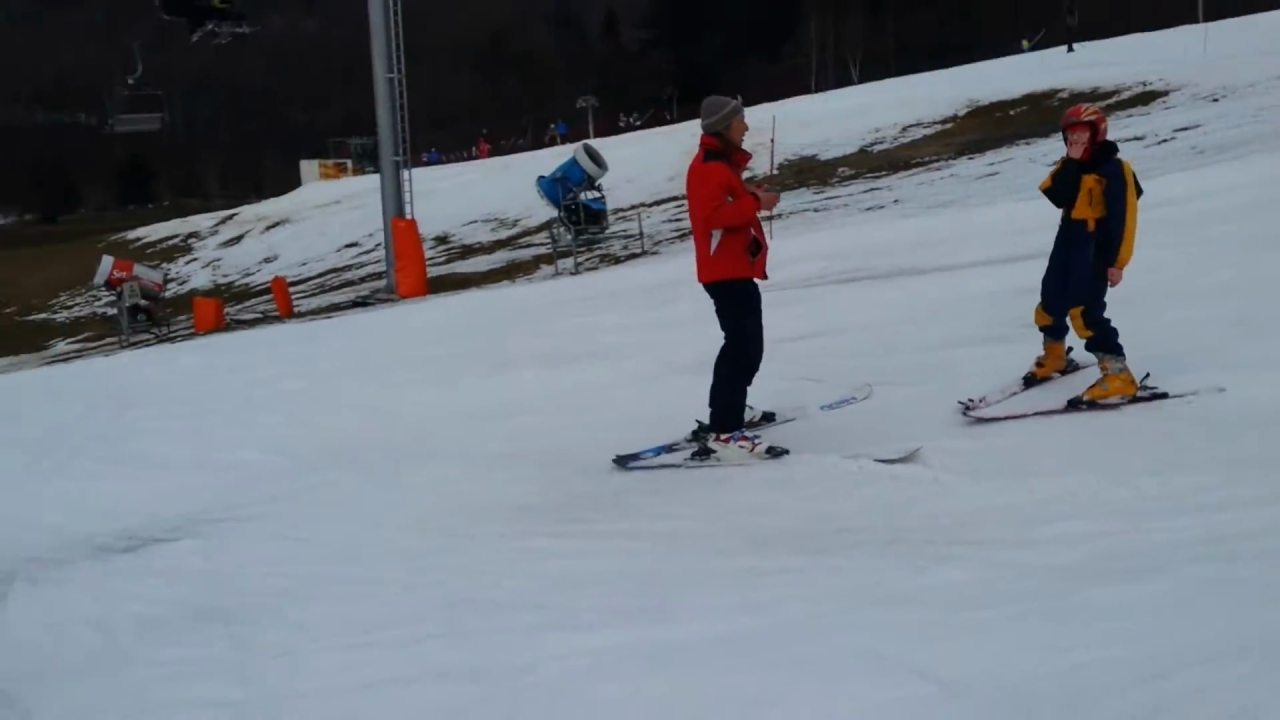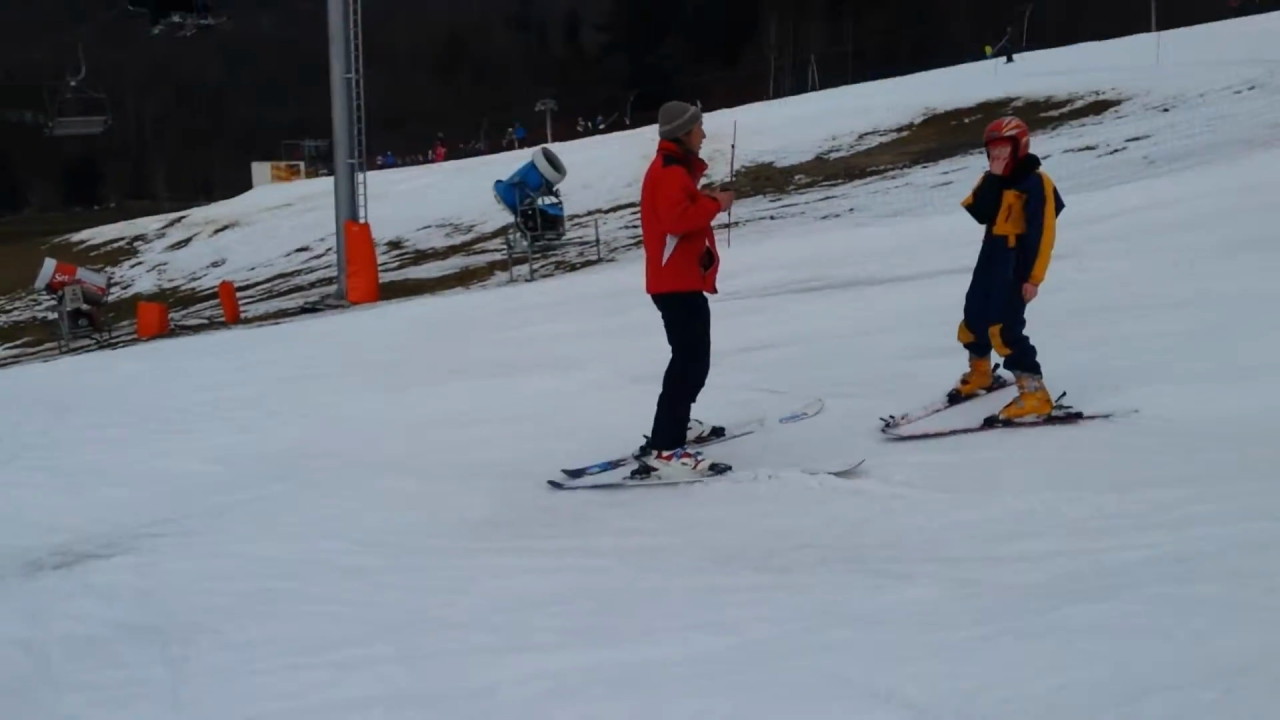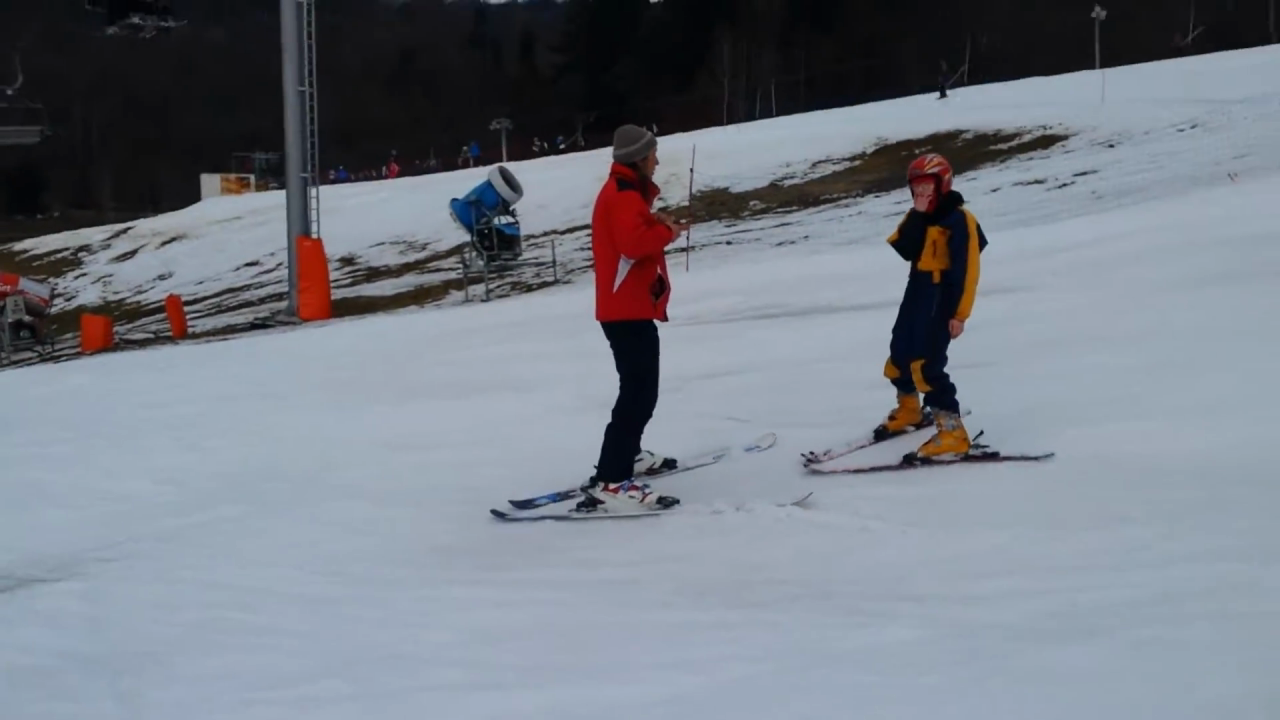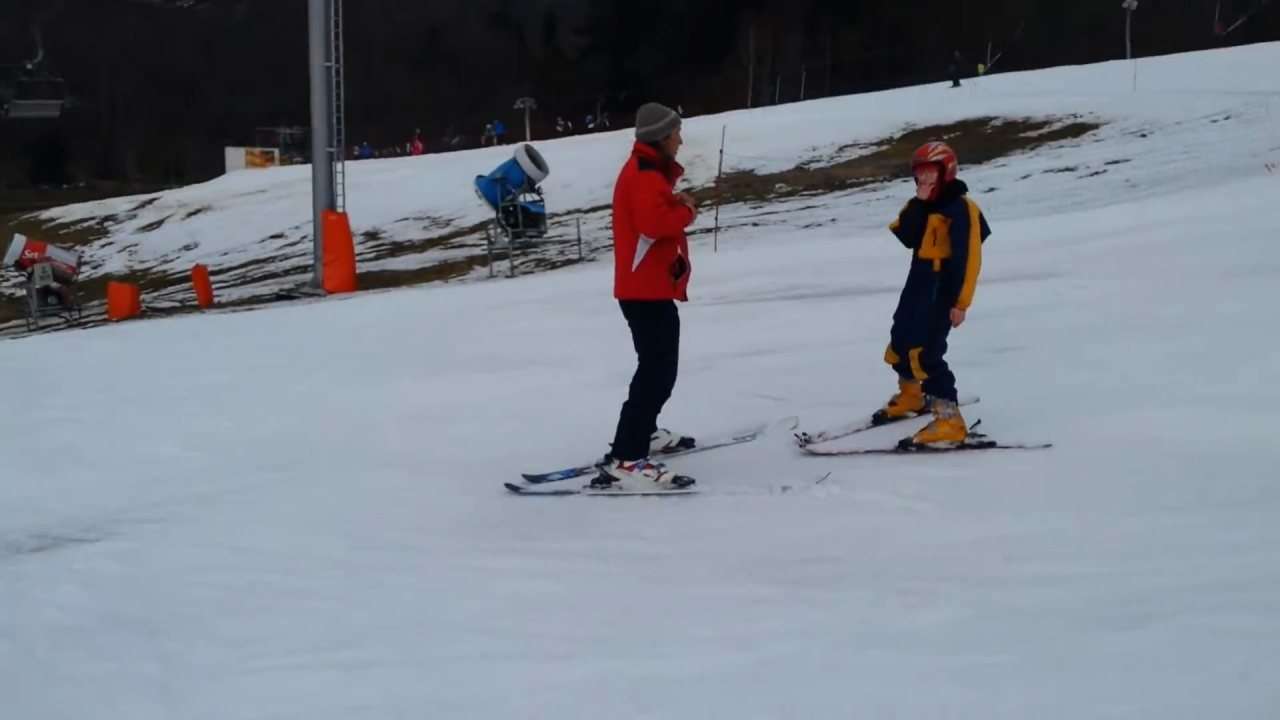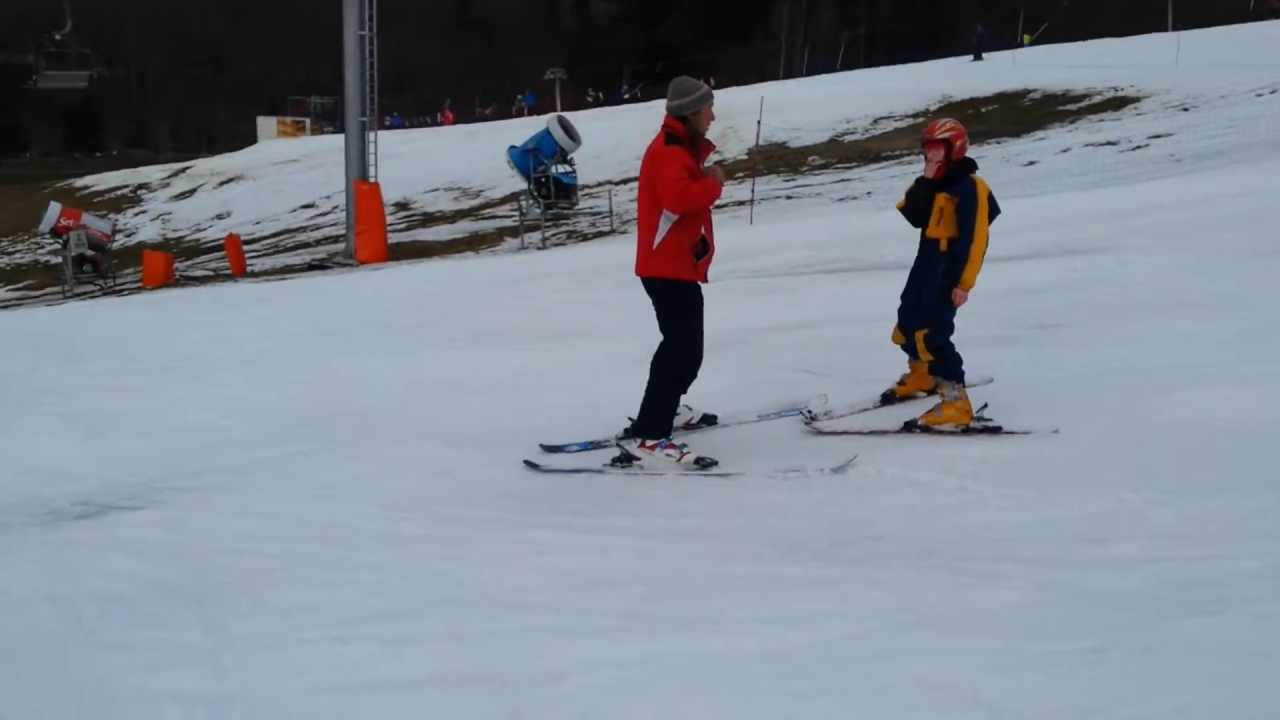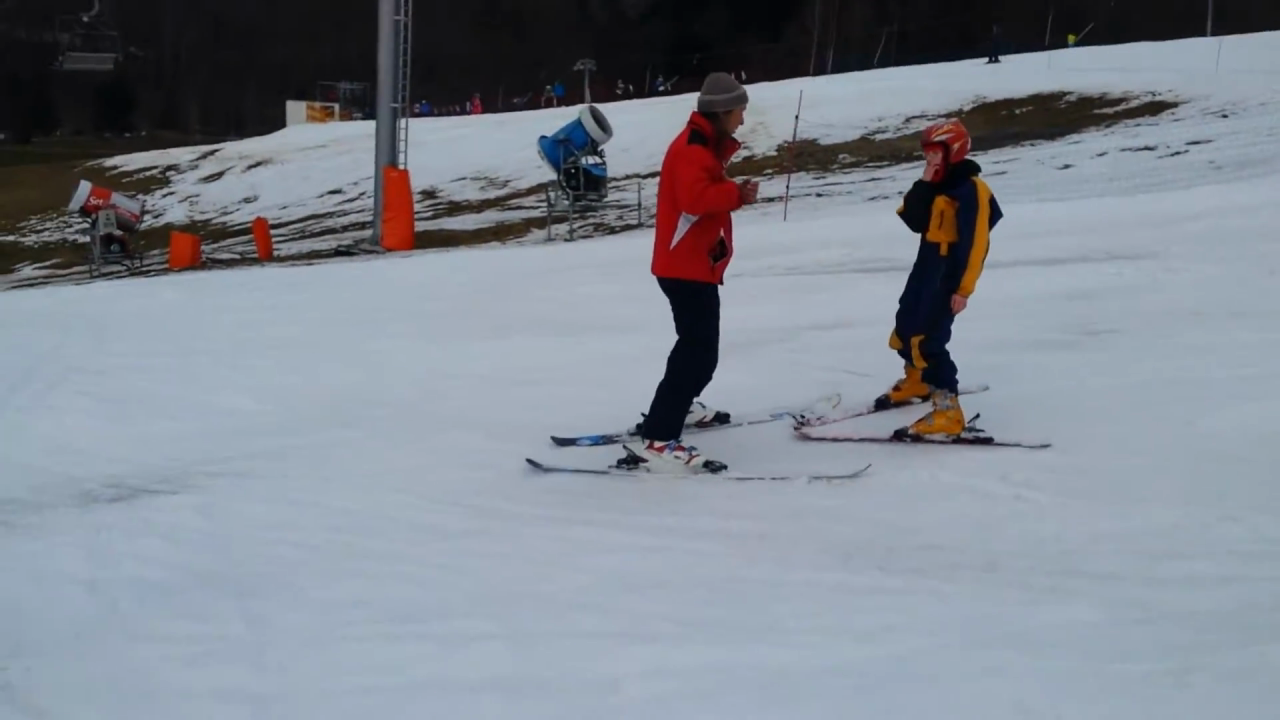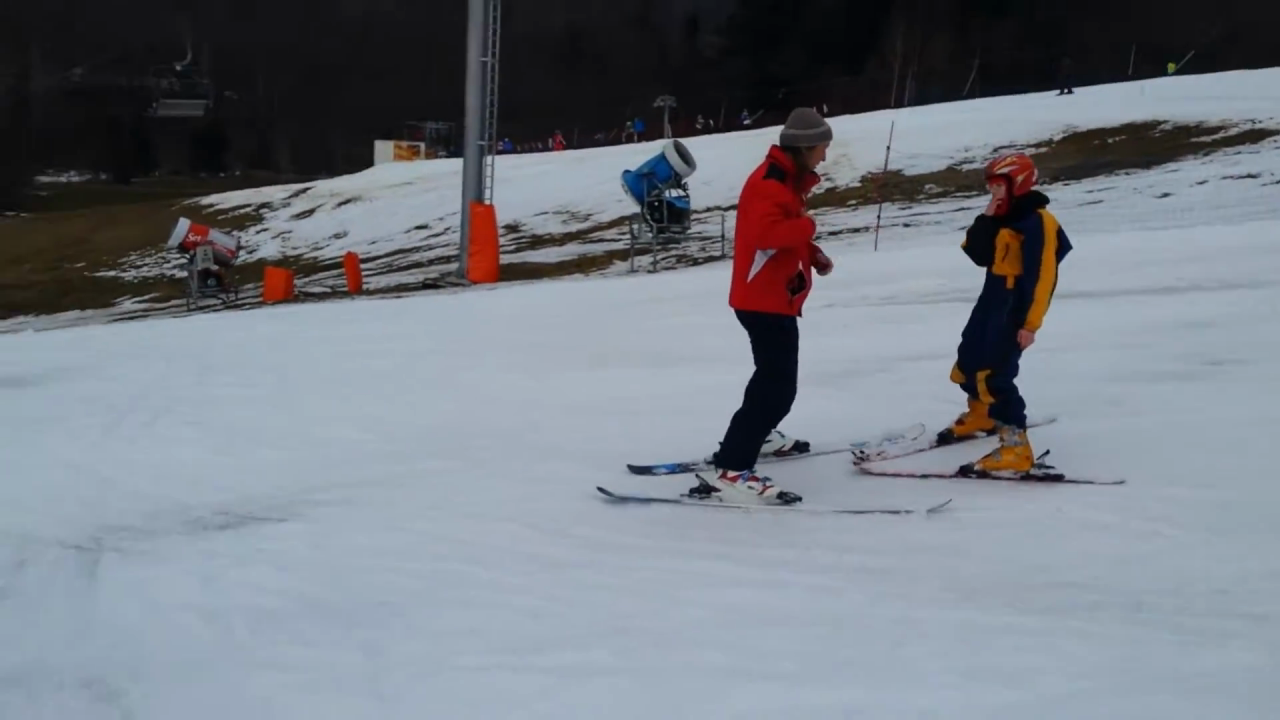
dt=0.2s
person 1, frame 1
left shoulder: (720, 161)
right shoulder: (710, 165)
right elbow: (712, 214)
left wrist: (751, 195)
right wrist: (755, 203)
left hip: (732, 267)
right hip: (727, 270)
left knee: (740, 344)
right knee: (746, 349)
left ankle: (726, 411)
right ankle: (723, 432)
person 1, frame 2
left shoulder: (673, 168)
right shoulder: (669, 170)
right elbow: (676, 220)
left wrist: (707, 202)
right wrist: (714, 205)
left hip: (679, 279)
right hip: (678, 282)
left knee: (688, 358)
right knee: (692, 363)
left ankle: (676, 424)
right ankle: (665, 448)
person 1, frame 3
left shoulder: (622, 191)
right shoulder: (624, 195)
right elbow: (634, 243)
left wrist: (658, 226)
right wrist: (667, 231)
left hip: (628, 306)
right hip: (629, 309)
left knee: (638, 388)
right knee: (639, 393)
left ankle: (627, 454)
person 1, frame 4
left shoulder: (645, 171)
right shoulder: (644, 173)
right elbow: (654, 222)
left wrist: (676, 205)
right wrist: (686, 212)
left hip: (646, 286)
right hip: (647, 289)
left knee: (658, 366)
right knee: (657, 372)
left ankle: (644, 432)
right ankle: (626, 458)
person 1, frame 5
left shoulder: (679, 147)
right shoulder: (670, 149)
left elbow: (687, 194)
right elbow: (677, 198)
left wrist: (708, 182)
right wrist: (713, 184)
left hip: (673, 264)
right hip: (670, 267)
left knee: (680, 344)
right knee: (685, 352)
left ankle: (666, 408)
right ankle: (647, 436)
person 1, frame 6
left shoulder: (704, 145)
right shoulder: (693, 148)
left elbow: (709, 196)
right elbow: (695, 199)
left wrist: (738, 194)
right wrist: (734, 190)
left hip: (692, 264)
right hip: (688, 267)
left knee: (694, 343)
right knee: (701, 355)
left ankle: (679, 407)
person 1, frame 7
left shoulder: (784, 179)
right shoulder: (770, 181)
right elbow: (764, 233)
left wrist: (813, 255)
right wrist: (807, 227)
left hip: (771, 296)
right hip: (765, 300)
left knee: (773, 374)
right knee: (779, 387)
left ankle: (757, 435)
right ankle: (730, 467)
person 2, frame 1
left shoulder: (1114, 168)
right shoulder: (1070, 164)
left elbow: (1124, 217)
right elbow: (1058, 197)
left wrist: (1118, 261)
right wrist: (1070, 164)
left hip: (1095, 244)
right hip: (1068, 238)
left knee: (1084, 310)
right knee: (1050, 301)
left ankle: (1118, 375)
right ankle: (1054, 356)
person 2, frame 2
left shoulder: (1035, 182)
right shoulder: (995, 179)
left elbow: (1043, 232)
right elbow: (981, 214)
left wrist: (1034, 276)
right wrist: (992, 180)
left hip: (1016, 259)
right hip: (991, 254)
left knee: (1003, 328)
right knee: (973, 318)
left ankle: (1035, 393)
right ankle: (980, 373)
person 2, frame 3
left shoulder: (958, 219)
right shoulder: (919, 215)
left elbow: (966, 269)
right elbow: (906, 251)
left wrist: (960, 313)
right wrist: (916, 216)
left hip: (941, 296)
right hip: (917, 290)
left knee: (925, 364)
right knee: (899, 354)
left ankle: (953, 432)
right ankle: (909, 410)
person 2, frame 4
left shoulder: (961, 207)
right shoulder: (922, 204)
left elbow: (968, 257)
right elbow: (907, 238)
left wrist: (961, 301)
right wrist: (918, 204)
left hip: (943, 284)
right hip: (919, 279)
left knee: (924, 351)
right knee: (900, 341)
left ankle: (950, 420)
right ankle: (912, 395)
person 2, frame 5
left shoulder: (969, 186)
right shoulder: (933, 182)
left elbow: (974, 238)
right elbow: (915, 218)
left wrist: (964, 282)
right wrist: (924, 182)
left hip: (950, 265)
right hip: (927, 259)
left knee: (931, 332)
right knee: (907, 322)
left ankle: (956, 402)
right ankle: (922, 375)
person 2, frame 6
left shoulder: (971, 189)
right shoulder: (935, 185)
left elbow: (975, 243)
right elbow: (915, 222)
left wrist: (963, 288)
right wrist: (922, 186)
left hip: (949, 270)
right hip: (927, 264)
left knee: (927, 338)
right knee: (905, 328)
left ankle: (948, 412)
right ankle: (917, 381)
person 2, frame 7
left shoulder: (1037, 222)
right shoulder: (1002, 217)
left elbow: (1042, 276)
right elbow: (979, 255)
left wrist: (1031, 322)
right wrist: (985, 219)
left hip: (1016, 304)
right hip: (992, 298)
left knee: (994, 373)
right knee: (968, 361)
left ankle: (1016, 447)
right ankle: (980, 415)
